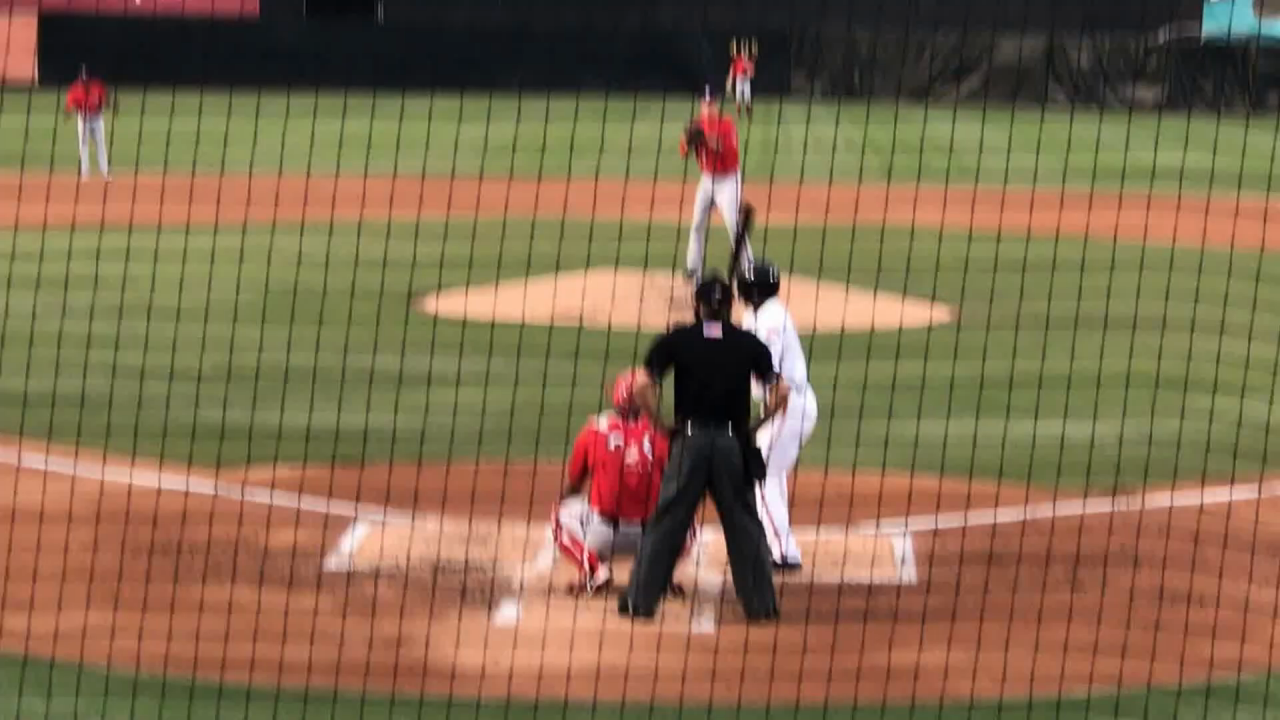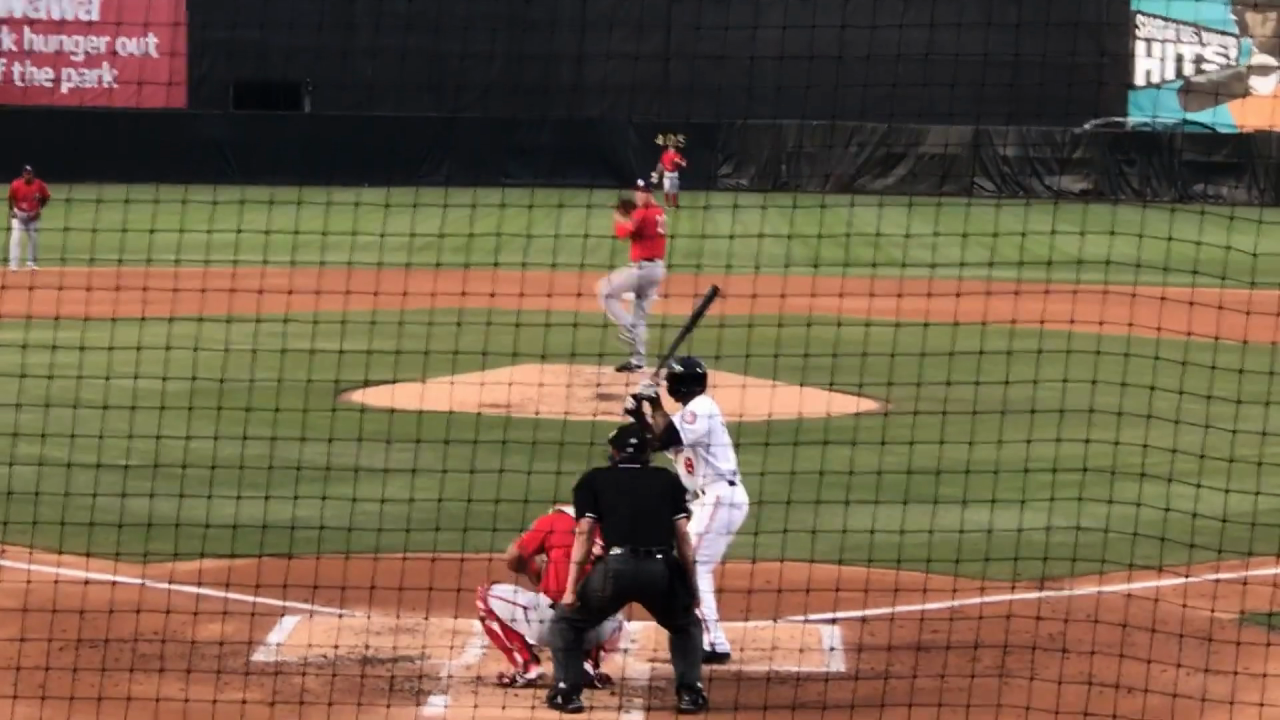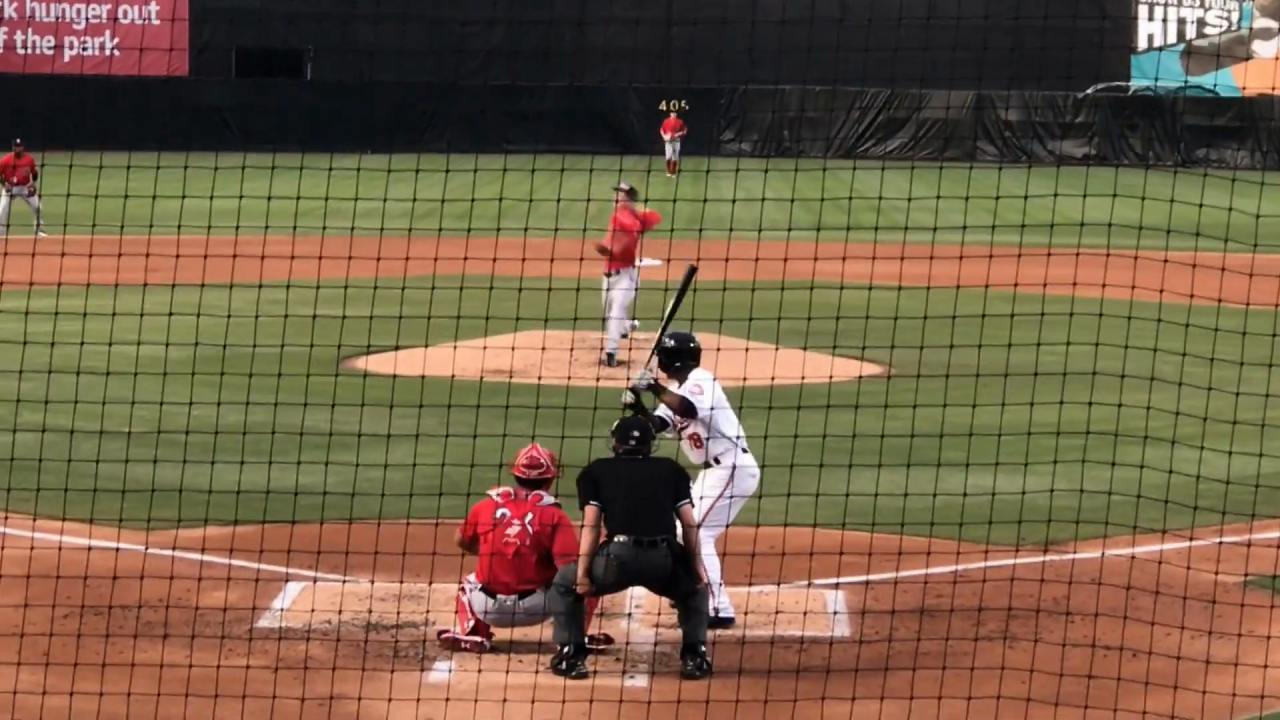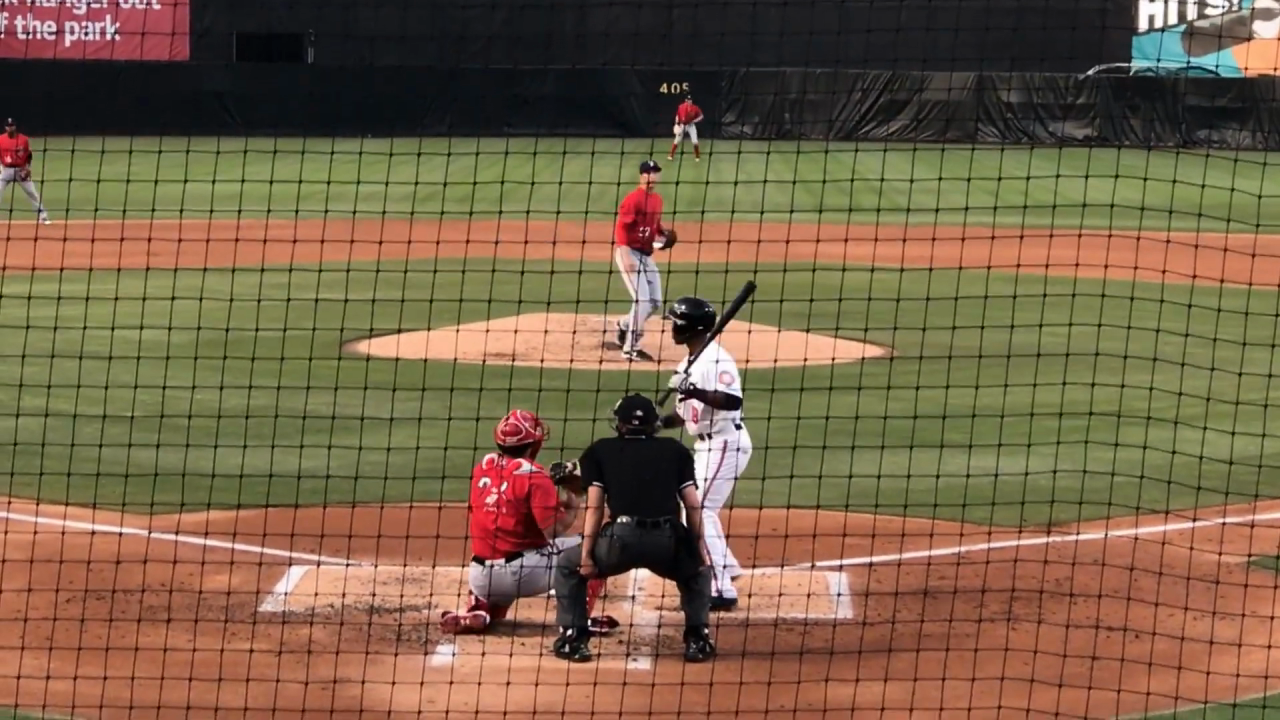
dt=1s
person 1, frame 1
left shoulder: (771, 317)
right shoulder: (760, 316)
left hip: (789, 405)
right hip: (783, 405)
left knee: (764, 478)
right knee: (768, 474)
left ankle: (785, 554)
right ankle: (777, 545)
person 1, frame 2
left shoulder: (701, 408)
right shoulder: (691, 410)
left elbow: (667, 438)
right elbow: (659, 442)
left wrist: (655, 402)
left hip: (721, 498)
right hip: (713, 498)
left knee: (693, 568)
right knee: (695, 566)
left ankle: (714, 644)
right ankle: (704, 634)
person 1, frame 3
left shoulder: (700, 379)
right shoulder: (671, 391)
left elbow: (688, 410)
right elbow: (658, 425)
left wrist: (653, 388)
right wrist: (638, 406)
left hip: (733, 469)
right hip: (713, 469)
left knee: (698, 534)
left ankle: (719, 610)
person 1, frame 4
left shoulder: (716, 358)
right shoulder: (690, 361)
left elbow: (733, 401)
right elbow: (686, 411)
left wrist: (693, 391)
right wrist: (663, 423)
left hip: (726, 444)
right hip: (709, 445)
left knee: (701, 514)
right knee: (701, 511)
left ankle: (722, 591)
right ankle: (724, 566)
person 2, frame 1
left shoulder: (678, 339)
right shoulder: (748, 343)
left elbow: (643, 386)
right elbow: (780, 392)
left wrist: (660, 424)
right wrist: (753, 428)
left hip: (690, 441)
right hip: (731, 443)
left knee: (666, 523)
right knee: (744, 524)
left ankle: (640, 601)
right ankle: (760, 604)
person 2, frame 2
left shoulder: (594, 479)
right shoulder: (667, 479)
left elbow: (583, 535)
right elbow: (683, 539)
left wrist: (571, 587)
right wrist: (692, 587)
left hip: (616, 566)
right hip: (660, 569)
left knee: (568, 617)
right knee: (685, 622)
left ankle: (567, 690)
right ankle: (691, 691)
person 2, frame 3
left shoulder: (597, 470)
right shoulder: (671, 469)
left elbow: (591, 525)
right elbow: (689, 524)
left wrist: (582, 573)
right wrist: (694, 570)
left hip: (619, 556)
right hip: (663, 559)
left knee: (564, 583)
right knee: (695, 589)
left ankle: (571, 655)
right ankle: (695, 656)
person 2, frame 4
left shoulder: (600, 450)
right shoulder: (675, 449)
left elbow: (595, 505)
right elbow: (693, 505)
left wrist: (586, 555)
right wrist: (696, 552)
left hip: (622, 537)
right hip: (667, 540)
left knee: (568, 565)
right knee: (697, 571)
left ankle: (574, 638)
right ankle: (698, 639)
person 3, frame 1
left shoulder: (593, 433)
right shoulder: (661, 436)
left elbow: (570, 490)
left hip: (602, 534)
left knee: (562, 514)
left ankle: (594, 568)
person 3, frame 2
left shoulder: (559, 520)
left elbow: (512, 559)
left wrist: (537, 572)
left hip: (552, 618)
right hip: (596, 632)
left knee: (487, 597)
right knee: (614, 620)
left ankle: (526, 665)
right ankle: (589, 664)
person 3, frame 3
left shoulder: (487, 504)
right shoulder: (553, 515)
left elbow: (461, 541)
left hip: (487, 607)
right hip: (534, 606)
left knee: (469, 584)
left ankle: (473, 634)
person 3, frame 4
left shoulder: (484, 465)
right shoulder: (533, 476)
right elbow: (552, 529)
right wrist: (572, 510)
left hip: (480, 575)
right hip: (522, 570)
left knee: (494, 605)
left ankle: (477, 613)
person 4, frame 1
left shoulder: (726, 124)
right shoulder: (697, 125)
left elbow: (732, 153)
right elbow: (685, 151)
left wrist: (714, 146)
right wrist: (688, 143)
left hip: (727, 179)
right hip: (707, 179)
left knee: (733, 224)
right knee: (698, 224)
left ankle: (748, 267)
right ankle: (694, 267)
person 4, frame 2
left shoulder: (644, 213)
right shoulder: (658, 212)
left elbow: (624, 233)
left wrist: (619, 219)
right wrist: (628, 219)
left hip: (643, 267)
right hip: (657, 267)
left knee: (606, 293)
right knee: (639, 313)
left ankle: (631, 332)
right ankle: (638, 359)
person 4, frame 3
left shoulder: (628, 217)
right shoulder: (619, 213)
left hip: (625, 275)
right hip: (611, 274)
left knee: (618, 310)
right knee: (612, 311)
left ankle: (611, 350)
right ankle: (626, 325)
person 4, frame 4
left shoulder: (657, 199)
right shoulder: (632, 200)
right elbow: (621, 230)
left wrist: (664, 234)
right wrist: (625, 256)
left hip: (647, 255)
right hip: (629, 253)
left knee: (656, 302)
right knee: (643, 301)
left ankle: (624, 325)
right ankle: (631, 348)
